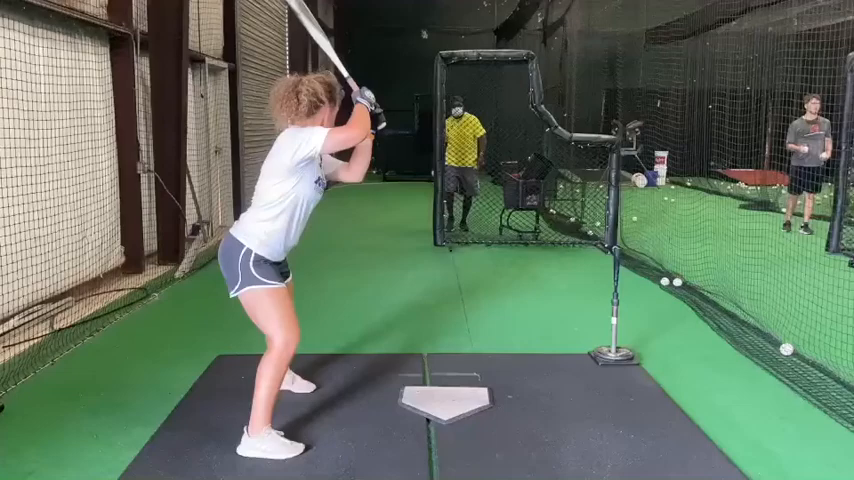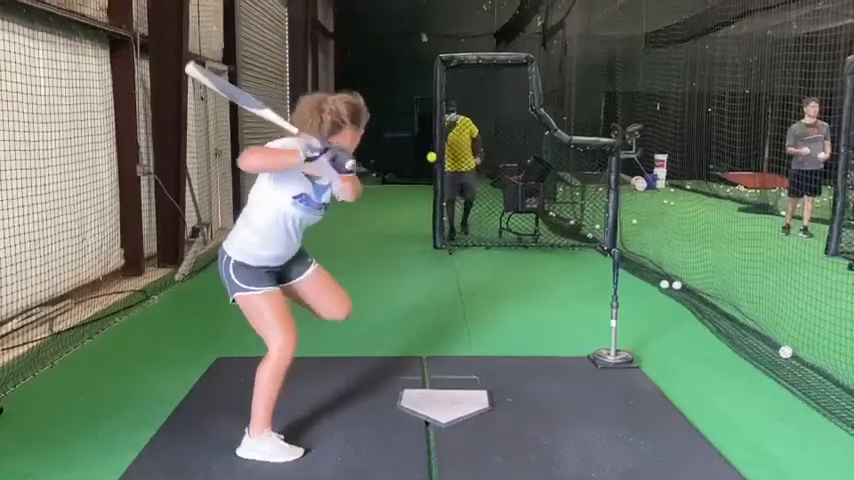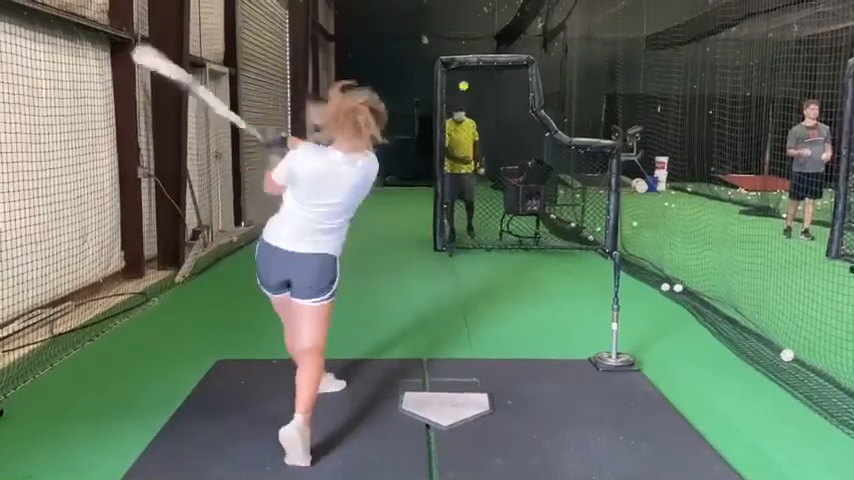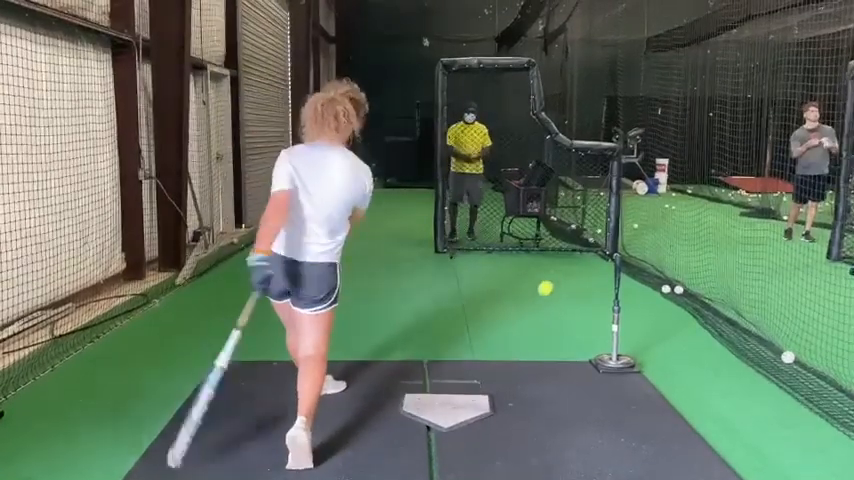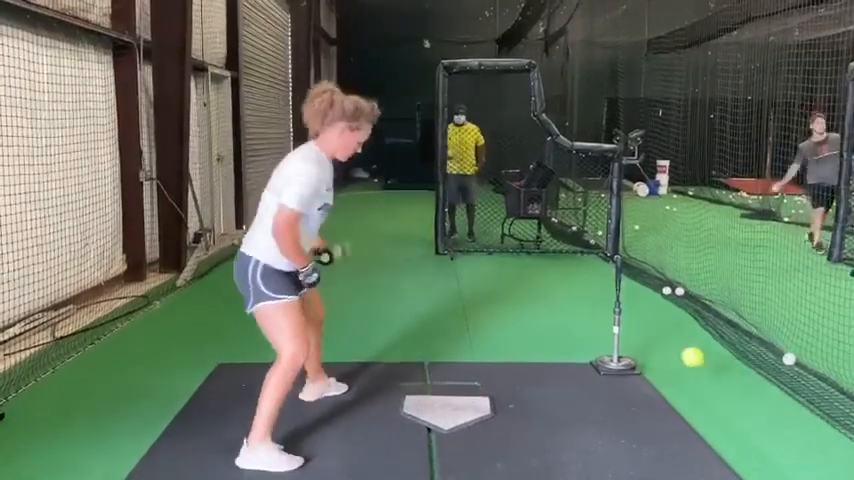
dt=0.7s
person 1, frame 1
left shoulder: (313, 153)
right shoulder: (297, 139)
left elbow: (353, 173)
right elbow: (354, 132)
left wrist: (370, 131)
right wrist: (363, 103)
left hip: (268, 252)
right hip: (248, 253)
left knee: (282, 323)
right knee: (285, 338)
left ankle: (281, 374)
right ankle: (257, 435)
person 1, frame 2
left shoulder: (330, 163)
right shoulder: (290, 149)
left elbow: (350, 194)
right elbow: (247, 160)
left wrist: (345, 169)
right wrist: (305, 153)
left hip: (287, 257)
right hip: (245, 261)
left knee: (339, 310)
right knee: (283, 344)
right ankle: (257, 437)
person 1, frame 3
left shoulder: (308, 159)
right shoulder: (368, 163)
left elbow: (272, 185)
right wrist: (301, 145)
left hip: (272, 251)
right hip: (317, 261)
left knee: (295, 327)
right knee: (310, 349)
left ankle: (316, 381)
right ankle: (300, 424)
person 1, frame 4
left shoulder: (291, 158)
right shoulder: (362, 173)
left elbow: (277, 208)
left wrist: (259, 255)
left hip: (277, 260)
right hip: (320, 269)
left knee: (297, 332)
right knee: (313, 352)
left ankle: (315, 382)
right ankle: (303, 426)
person 1, frame 5
left shoulder: (320, 163)
right shoulder: (307, 166)
right elbow: (282, 230)
left wrist: (320, 246)
right wrist: (306, 267)
left hip: (286, 266)
right hip: (261, 268)
left knee: (314, 322)
right knee: (293, 354)
left ankle: (316, 382)
right ankle: (256, 445)
person 2, frame 1
left shoulder: (825, 123)
right shoulder: (796, 124)
left elbow: (828, 140)
right elbow: (788, 145)
left wrist: (828, 152)
right wrist: (798, 148)
left hip: (816, 165)
right hip: (798, 164)
left knee: (811, 195)
right knee: (794, 194)
left ankle: (805, 224)
right ankle: (787, 221)
person 2, frame 2
left shoulder: (824, 126)
right shoulder: (795, 128)
left elbow: (827, 144)
right elbow: (788, 149)
left wrist: (827, 154)
right wrist: (799, 151)
left hip: (815, 168)
right hip: (798, 168)
left knee: (810, 198)
right knee: (793, 198)
left ankle: (805, 227)
right ankle: (787, 224)
person 2, frame 3
left shoulder: (824, 129)
right shoulder: (796, 130)
left elbow: (828, 147)
right elbow: (789, 151)
left wrist: (828, 155)
right wrist: (799, 153)
left hip: (817, 171)
right hip: (800, 171)
left knee: (811, 201)
right knee: (795, 201)
left ankle: (805, 230)
right ankle: (788, 227)
person 2, frame 4
left shoulder: (828, 130)
right shoulder: (798, 134)
left elbow: (836, 149)
right elbow: (794, 153)
left wrist: (831, 145)
right wrist: (807, 145)
left hip: (821, 173)
right hip: (803, 174)
left knee: (813, 204)
right knee: (797, 204)
left ankle: (806, 232)
right ankle: (789, 228)
person 2, frame 5
left shoulder: (837, 139)
right shoulder: (805, 146)
right elbow: (795, 166)
right wrist: (783, 182)
left hip: (833, 184)
right hip: (815, 183)
left knee: (824, 212)
right knee: (819, 210)
left ankle: (812, 232)
right ankle: (817, 242)
person 3, frame 1
left shoulder: (472, 120)
right shoulder: (447, 123)
left elbow: (482, 138)
right elbow: (444, 143)
left wrist: (481, 156)
left hip: (469, 164)
right hip: (451, 164)
left knee: (468, 195)
right knee: (448, 192)
left ankle: (463, 221)
right ankle: (450, 217)
person 3, frame 2
left shoulder: (467, 122)
right shoulder: (443, 127)
left elbow: (476, 138)
left wrist: (477, 154)
right wrist: (449, 128)
left hip: (468, 167)
right hip: (450, 169)
left knee: (469, 198)
right knee: (450, 199)
left ankle: (464, 222)
right ankle: (451, 228)
person 3, frame 3
left shoulder: (471, 123)
right shoulder: (446, 127)
left elbow: (476, 143)
right elbow: (444, 150)
left wrist: (479, 162)
right wrist: (459, 159)
left hip: (469, 169)
right hip: (451, 170)
left knee: (469, 200)
right knee: (449, 201)
left ankle: (470, 226)
right ankle: (451, 230)
person 3, frame 4
left shoulder: (482, 129)
right shoulder: (454, 129)
left elbow: (487, 149)
right elbow: (449, 148)
left wrist: (479, 155)
right wrist: (461, 156)
left hip: (476, 171)
right hip: (457, 171)
left knee: (474, 203)
right knee: (453, 201)
left ankle: (471, 229)
right ankle: (453, 229)
person 3, frame 5
left shoulder: (474, 129)
right shoulder: (446, 130)
left elbow: (480, 146)
left wrist: (481, 162)
left hip: (469, 171)
right hip: (452, 171)
left knee: (470, 202)
right knee: (451, 201)
left ankle: (471, 231)
right ankle: (452, 227)
